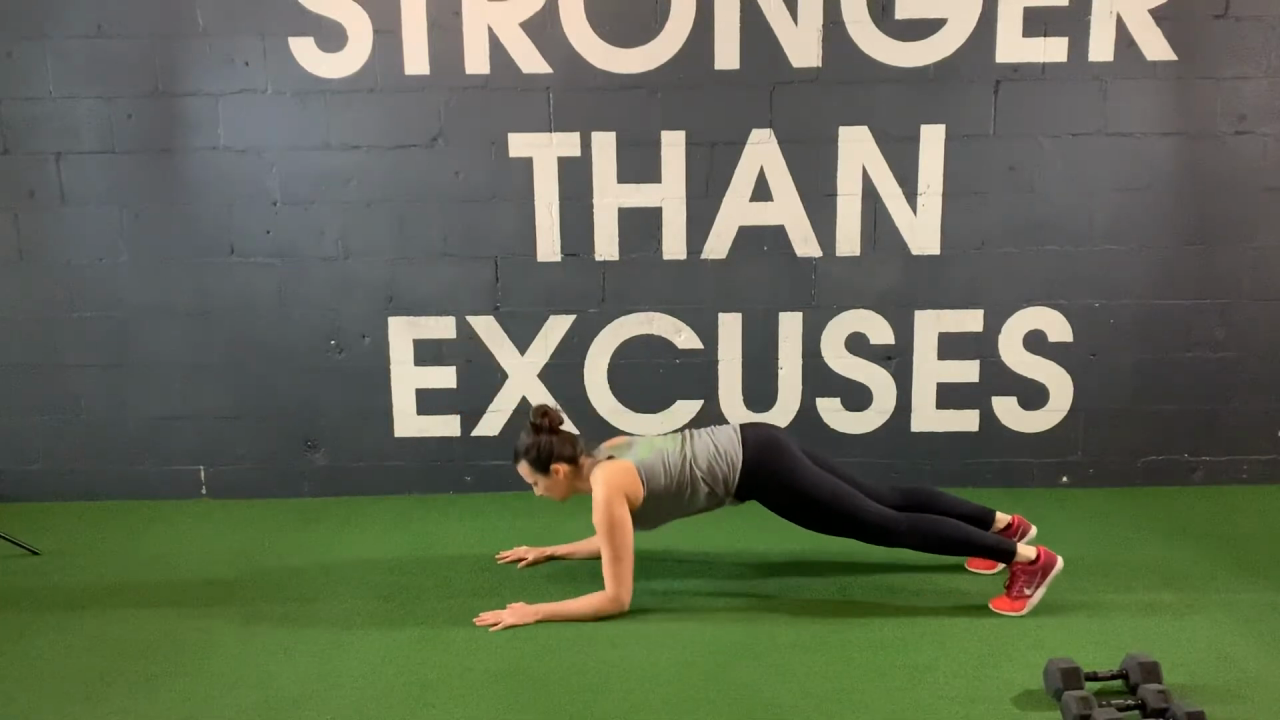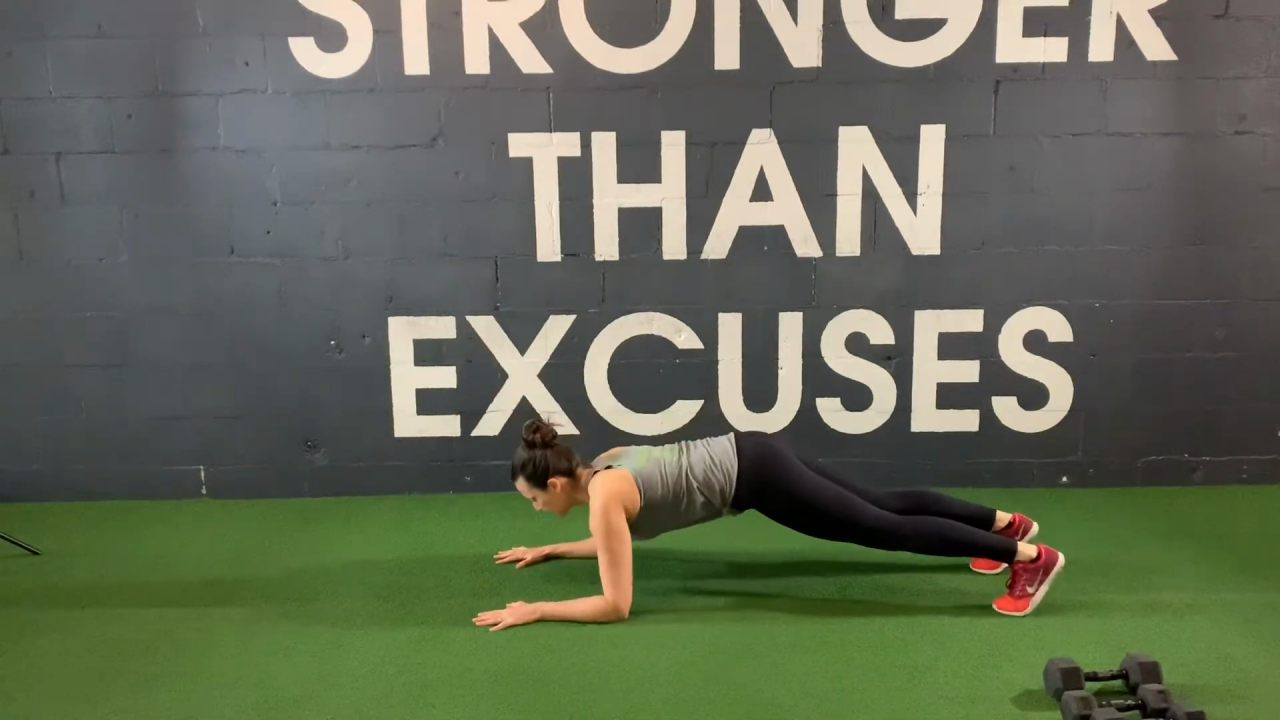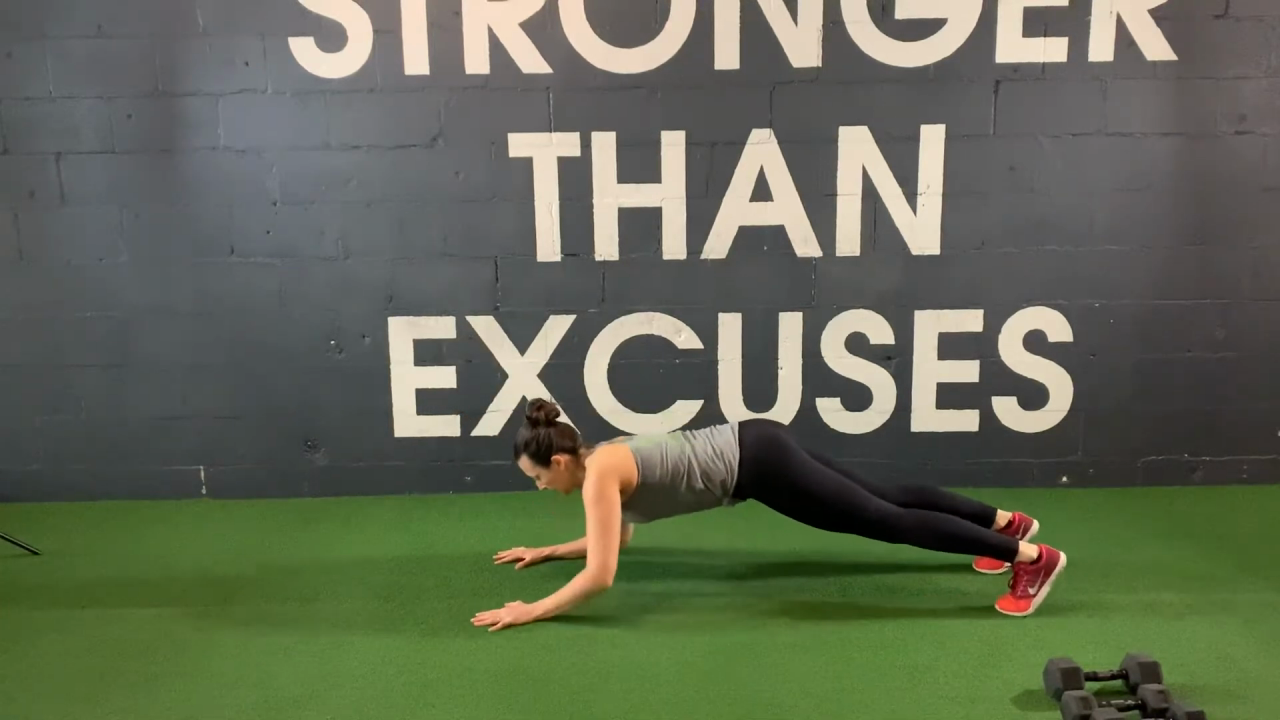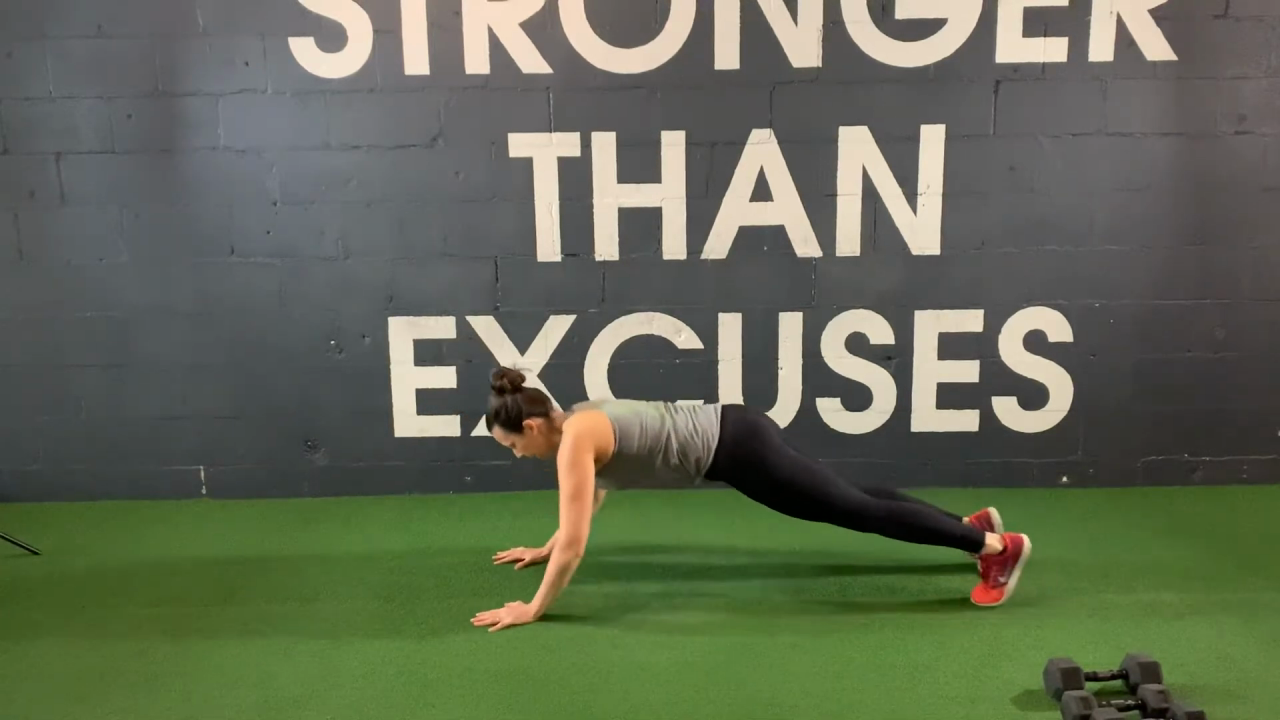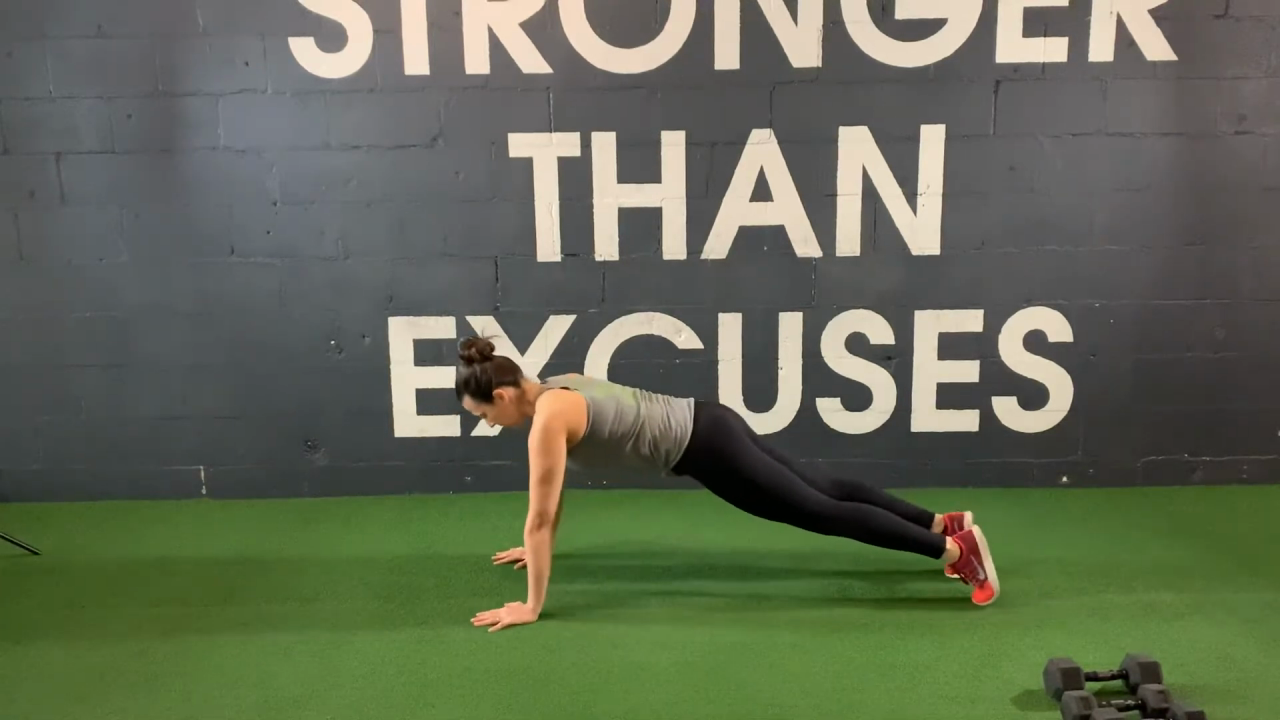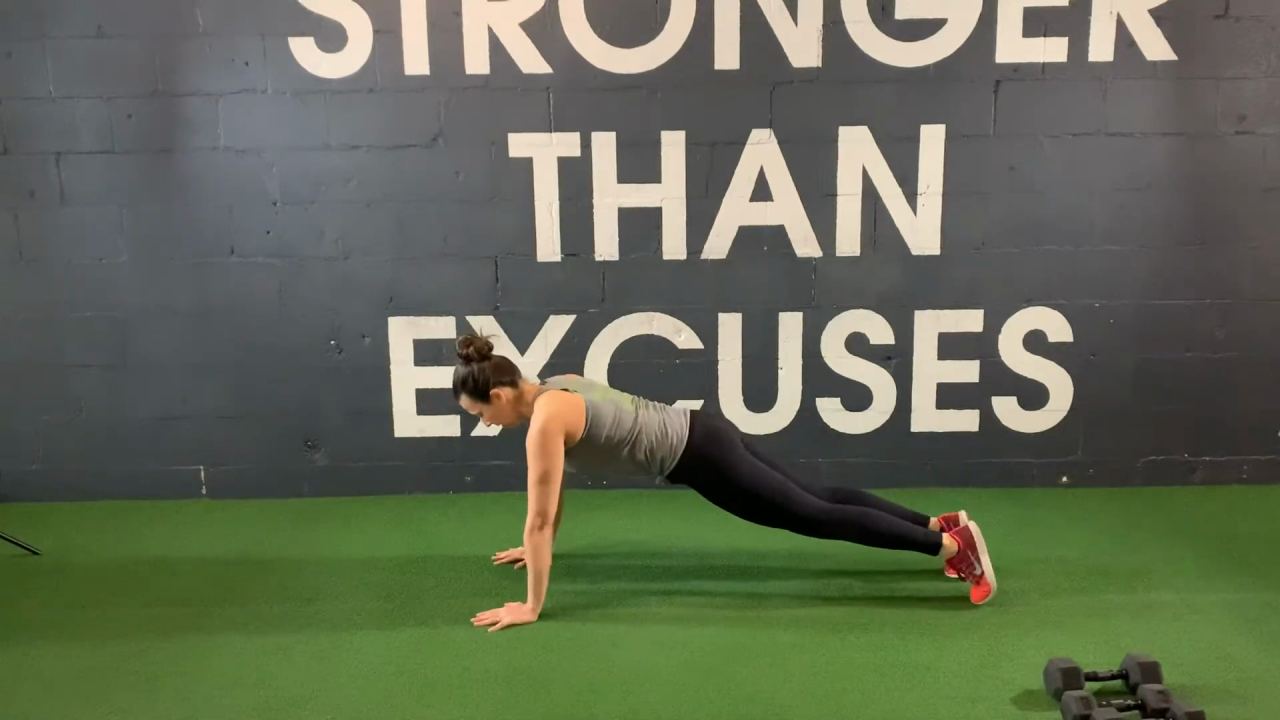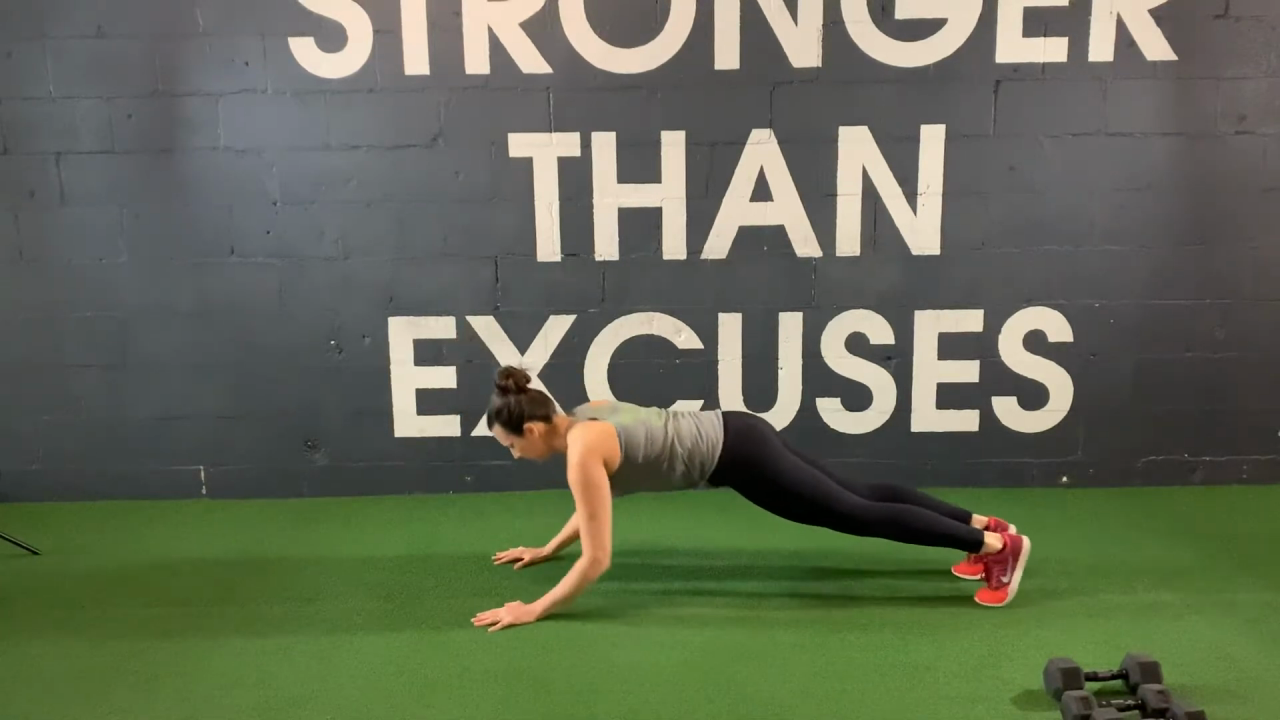
dt=0.3s
person 1, frame 1
left shoulder: (606, 489)
right shoulder: (603, 453)
left elbow: (617, 597)
right elbow: (613, 541)
left wrist: (535, 613)
right wrist: (549, 551)
left hip: (757, 468)
right hip: (756, 444)
left knee: (882, 525)
right knee: (882, 498)
left ankle: (1028, 557)
right ankle: (1004, 523)
person 1, frame 2
left shoulder: (603, 497)
right shoulder: (602, 465)
left elbow: (616, 604)
right elbow: (614, 544)
left wrist: (535, 610)
right wrist: (546, 550)
left hip: (755, 476)
right hip: (751, 454)
left knee: (885, 530)
right knee: (881, 502)
left ankle: (1029, 557)
right ankle: (1006, 522)
person 1, frame 3
left shoulder: (599, 473)
right shoulder: (603, 455)
left elbow: (600, 575)
right elbow: (616, 534)
left wrist: (533, 611)
right wrist: (546, 551)
left hip: (756, 464)
right hip: (756, 443)
left knee: (888, 521)
right knee: (886, 497)
left ankle: (1031, 556)
right ankle: (1006, 521)
person 1, frame 4
left shoulder: (573, 441)
right shoulder: (578, 418)
left elbow: (574, 544)
right elbow: (592, 501)
left wrist: (534, 609)
right wrist: (544, 551)
left hip: (733, 449)
right hip: (733, 428)
left knee: (855, 510)
right knee: (849, 496)
left ankle: (998, 547)
right ankle: (970, 522)
person 1, frame 5
left shoulder: (547, 420)
right shoulder: (553, 390)
left elbow: (540, 520)
right elbow: (556, 491)
left wrist: (533, 607)
right wrist: (534, 547)
left hip: (703, 446)
right hip: (705, 422)
left knee: (822, 512)
right knee: (823, 490)
left ankle: (954, 549)
right ankle: (944, 525)
person 1, frame 6
left shoulder: (544, 422)
right shoulder: (552, 390)
left elbow: (540, 522)
right elbow: (553, 507)
left wrist: (532, 607)
right wrist: (534, 549)
left hip: (700, 455)
right hip: (701, 434)
left knee: (817, 517)
right knee: (818, 499)
left ankle: (954, 545)
right ankle: (942, 524)
person 1, frame 7
left shoulder: (581, 451)
right shoulder: (580, 419)
left elbow: (596, 559)
right elbow: (592, 509)
left wrist: (535, 609)
right wrist: (543, 551)
left hip: (735, 455)
right hip: (735, 433)
left knee: (856, 514)
right knee: (858, 494)
left ankle: (997, 546)
right ankle: (983, 524)
